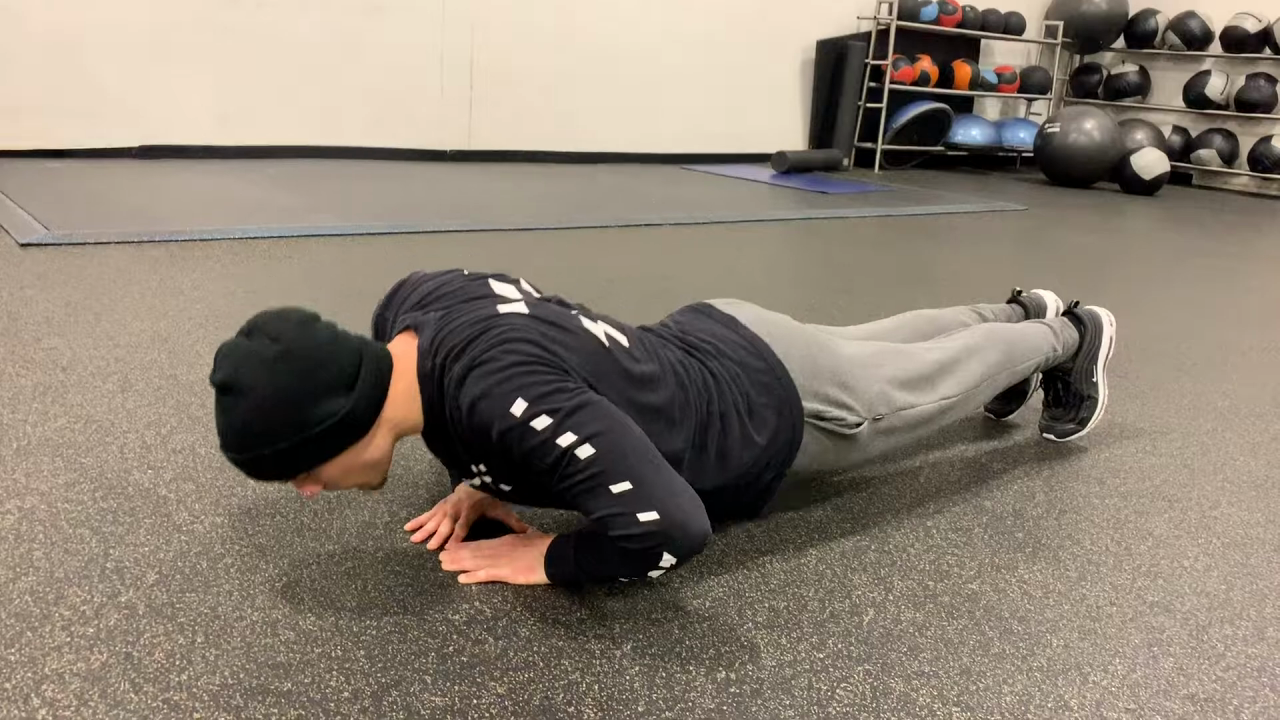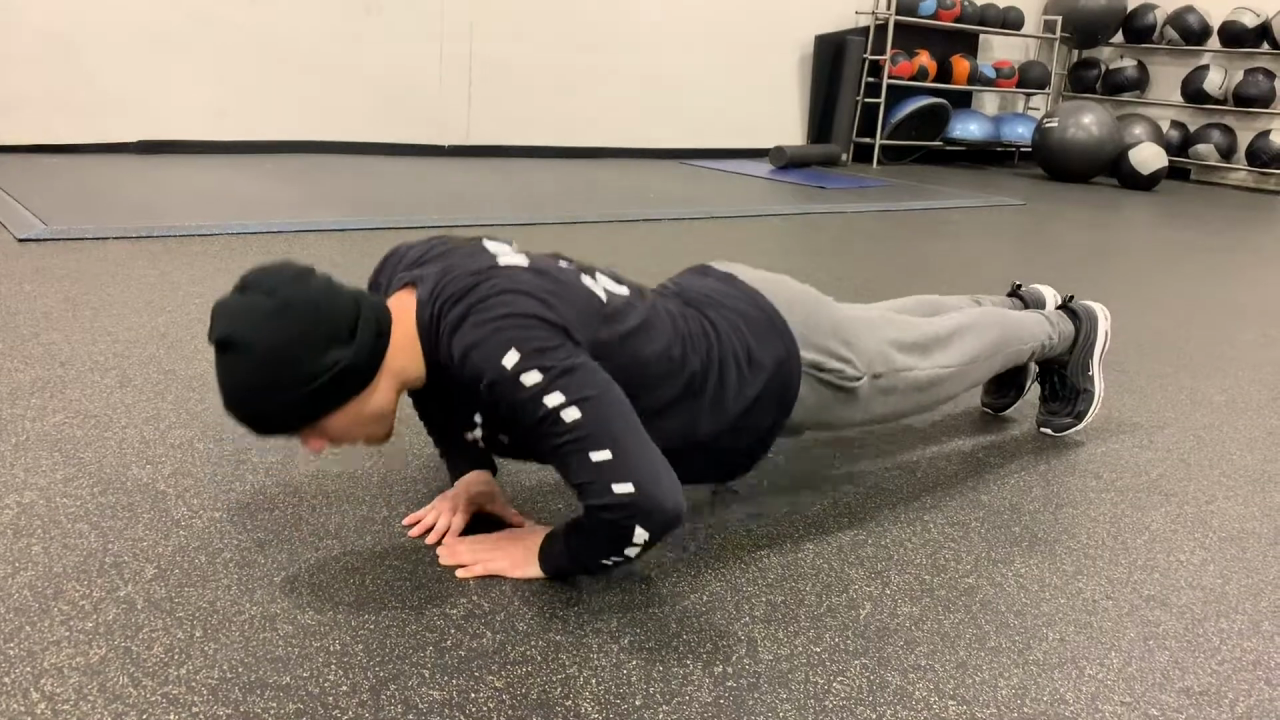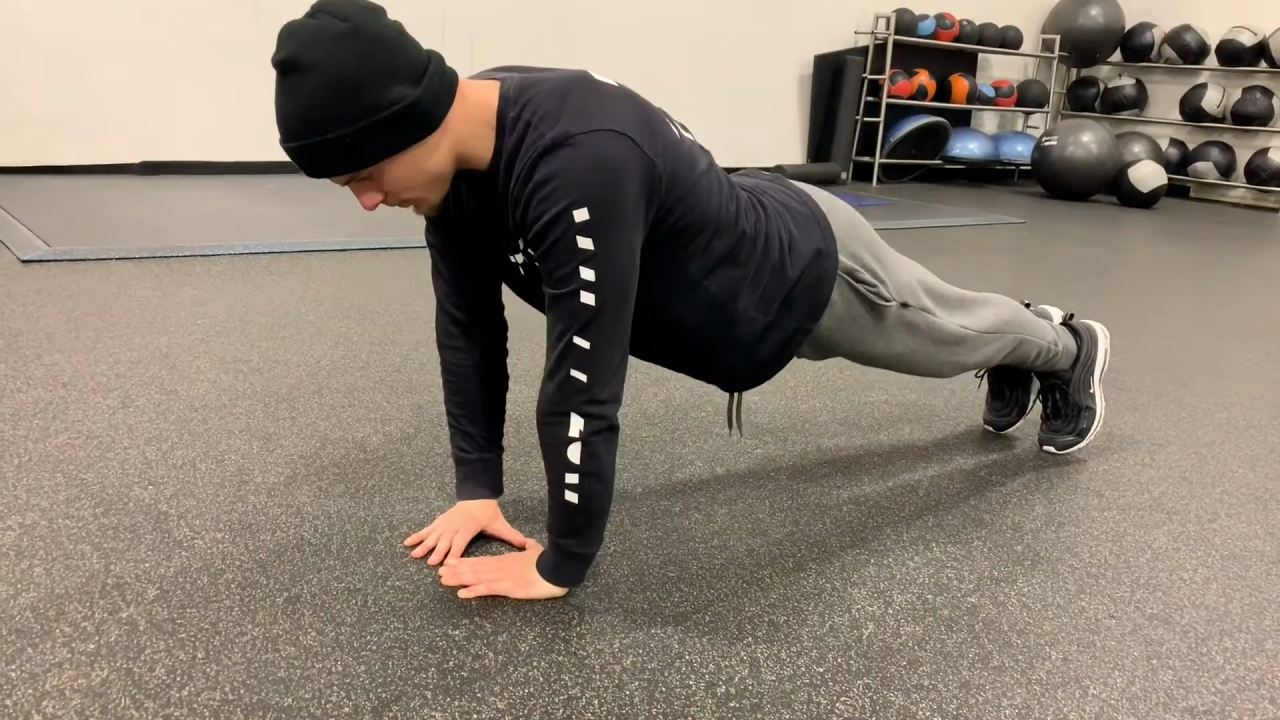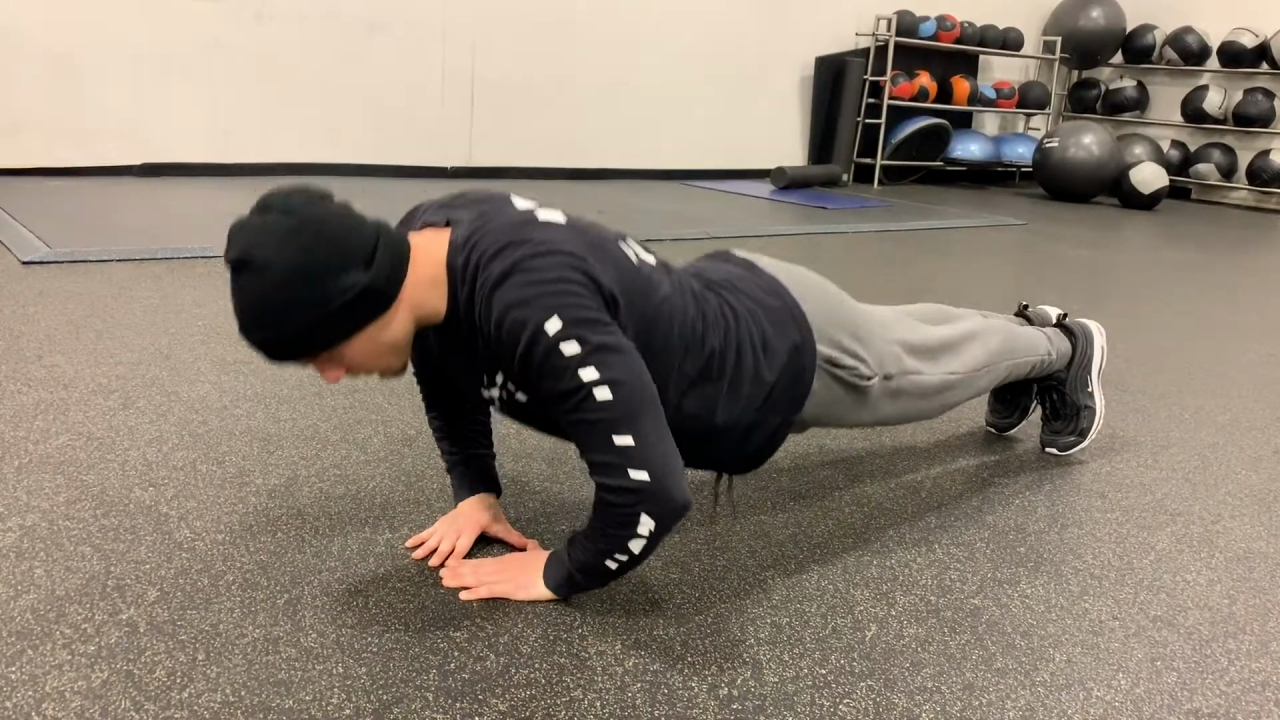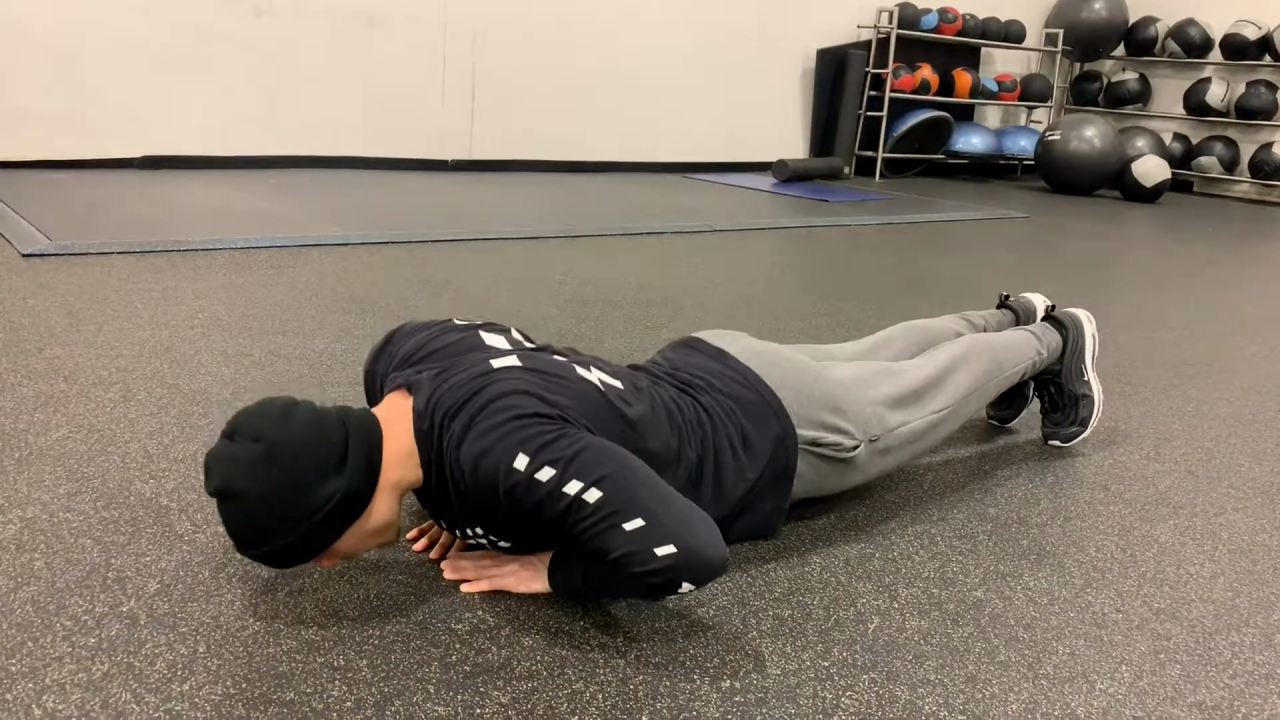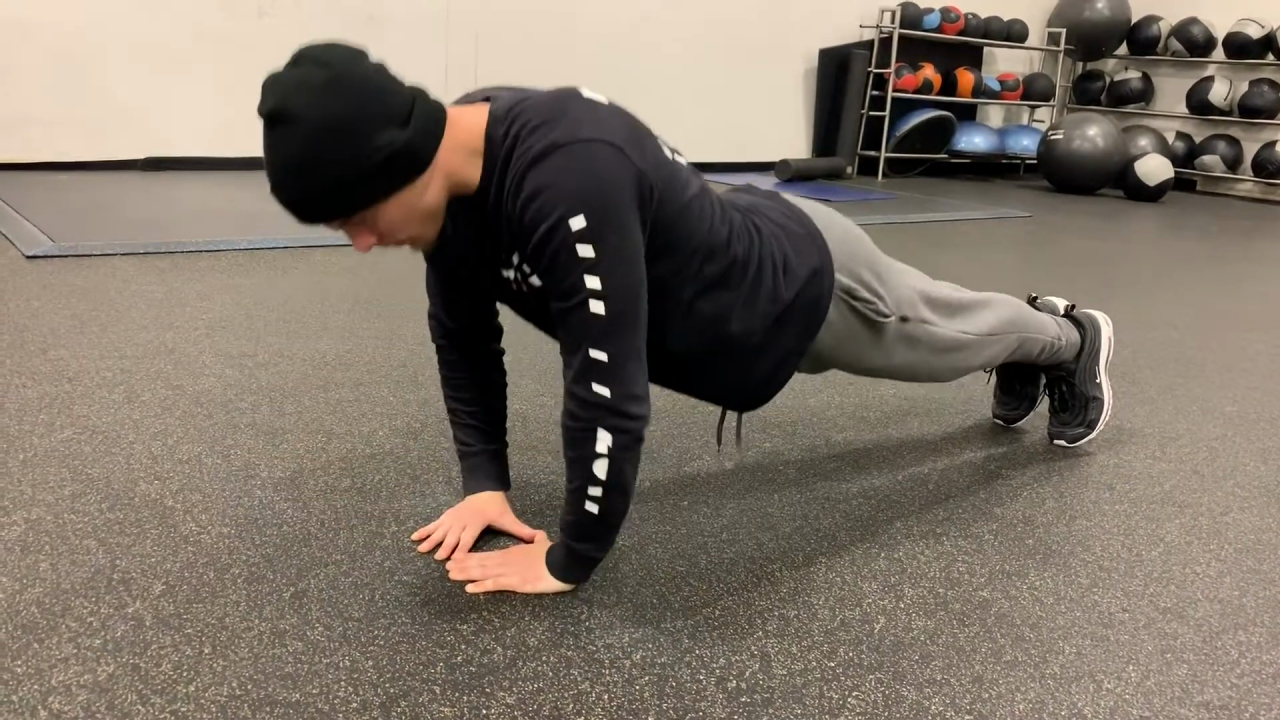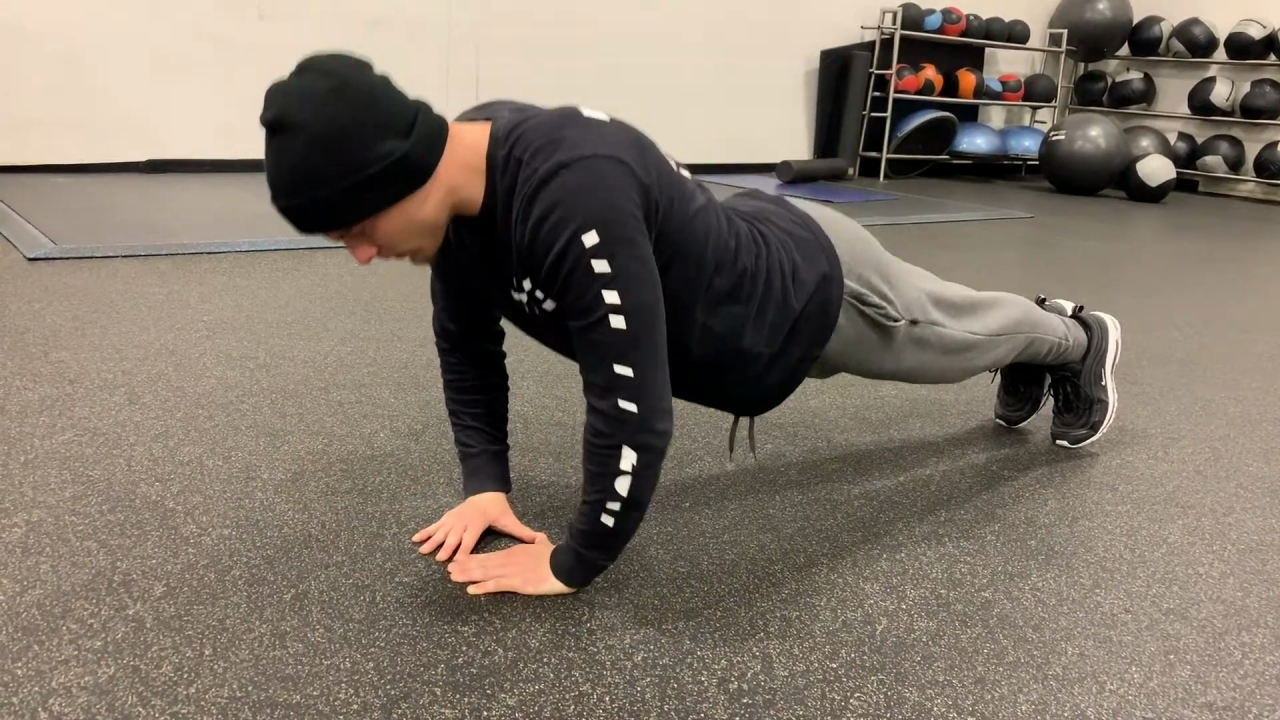
dt=0.7s
person 1, frame 1
left shoulder: (504, 391)
right shoulder: (403, 317)
left elbow: (671, 525)
left wrist: (549, 558)
right wrist: (473, 482)
left hip: (779, 404)
right hip: (708, 344)
left knee: (925, 382)
right knee: (880, 346)
left ankle: (1067, 339)
right ankle: (1017, 315)
person 1, frame 2
left shoulder: (506, 344)
right shoulder: (398, 290)
left elbow: (646, 501)
left wrist: (548, 553)
right wrist: (472, 473)
left hip: (777, 361)
right hip: (709, 313)
left knee: (916, 363)
right knee: (889, 328)
left ankle: (1064, 332)
right ankle: (1016, 306)
person 1, frame 3
left shoulder: (581, 158)
right shoulder: (458, 147)
left elbow: (583, 384)
right elbow: (469, 326)
left wrist: (561, 566)
right wrist: (475, 490)
left hip: (806, 272)
right hip: (745, 247)
left knee: (946, 334)
right knee: (944, 337)
left ankle: (1065, 352)
right ankle: (1024, 346)
person 1, frame 4
left shoulder: (535, 305)
right shoulder: (419, 244)
left elbow: (653, 488)
right elbow: (450, 365)
left wrist: (556, 572)
right wrist: (475, 491)
left hip: (785, 353)
right hip: (721, 302)
left knee: (931, 368)
right knee: (900, 331)
left ankle: (1060, 347)
right ankle: (1022, 327)
person 1, frame 5
left shoulder: (499, 450)
right shoulder: (397, 363)
left elbow: (689, 549)
left wrist: (551, 568)
right wrist: (473, 508)
left hip: (767, 435)
right hip: (700, 374)
left knee: (913, 396)
right knee: (868, 362)
left ankle: (1050, 341)
right ankle: (1003, 321)
person 1, frame 6
left shoulder: (571, 176)
right shoulder: (450, 162)
left elbow: (608, 392)
right elbow: (463, 334)
left wrist: (570, 562)
right wrist: (485, 484)
left hip: (803, 287)
right hip: (738, 263)
left knee: (948, 338)
right knee: (946, 344)
left ankle: (1069, 341)
right ankle: (1033, 323)
person 1, frame 7
left shoulder: (575, 196)
right shoulder: (456, 178)
left elbow: (633, 409)
right elbow: (467, 339)
left wrist: (573, 566)
right wrist: (486, 486)
left hip: (813, 292)
right hip: (748, 260)
left knee: (954, 338)
right knee: (952, 335)
left ankle: (1075, 342)
right ankle: (1037, 331)
